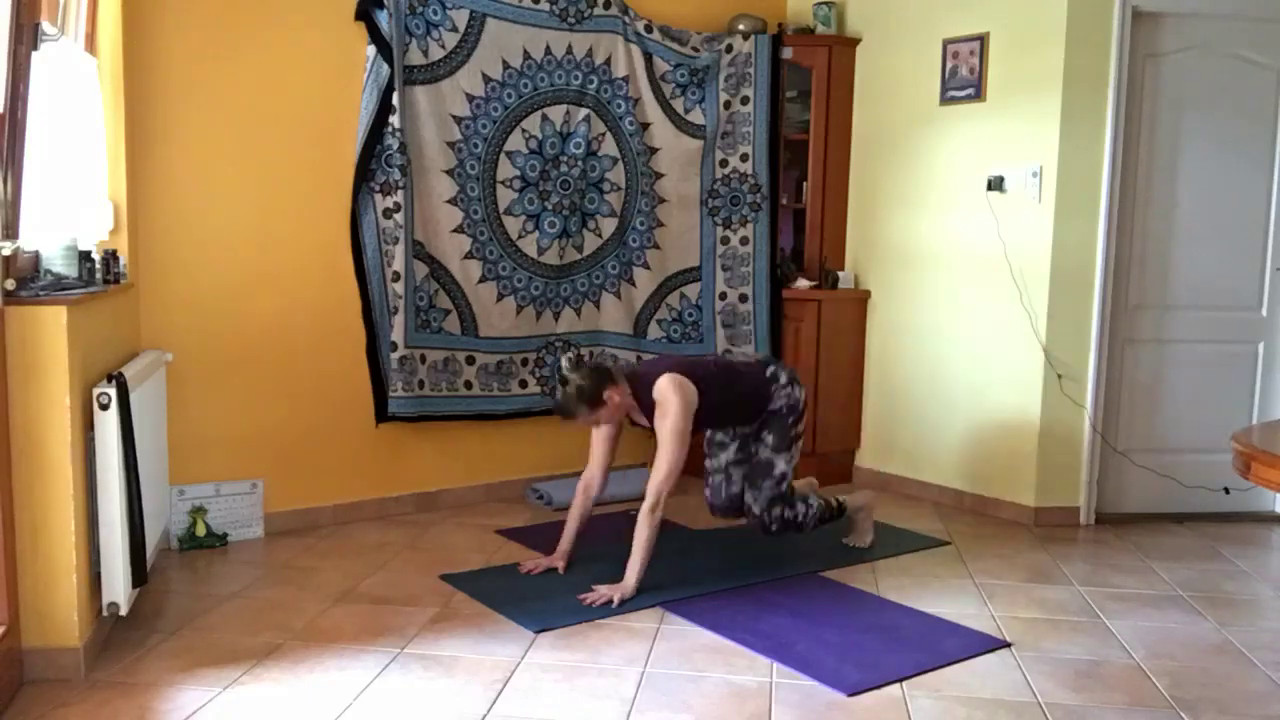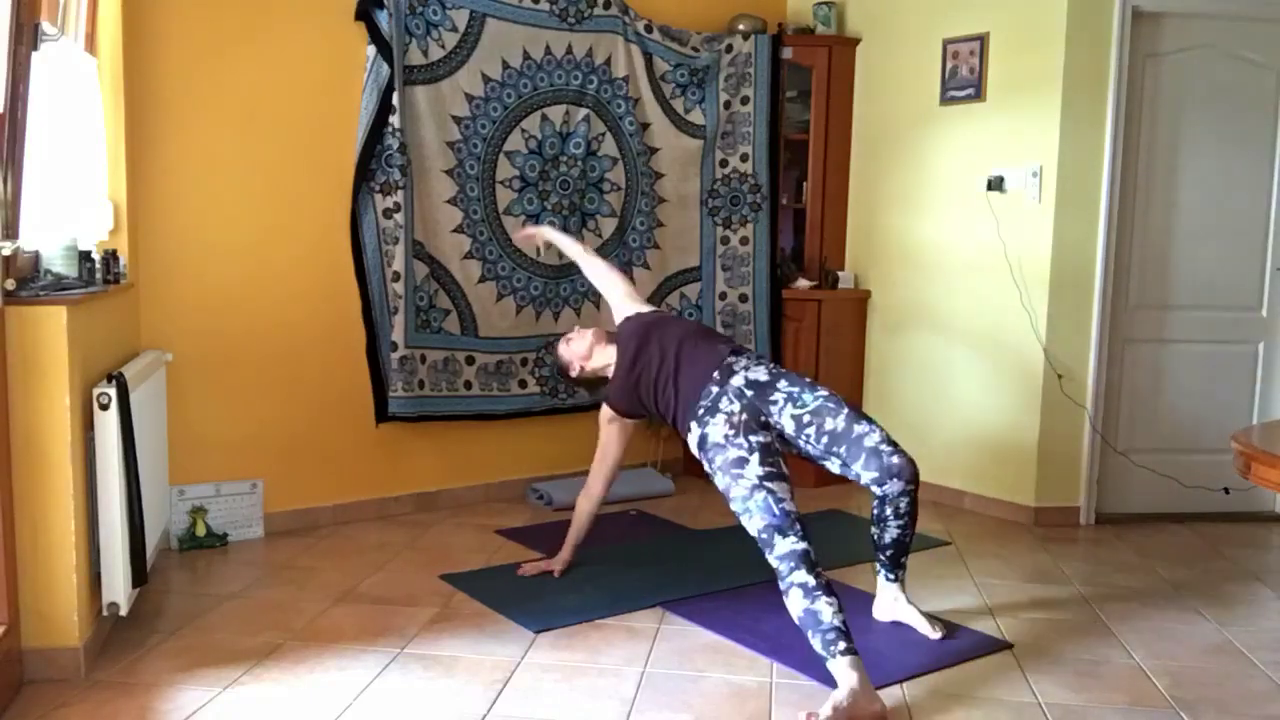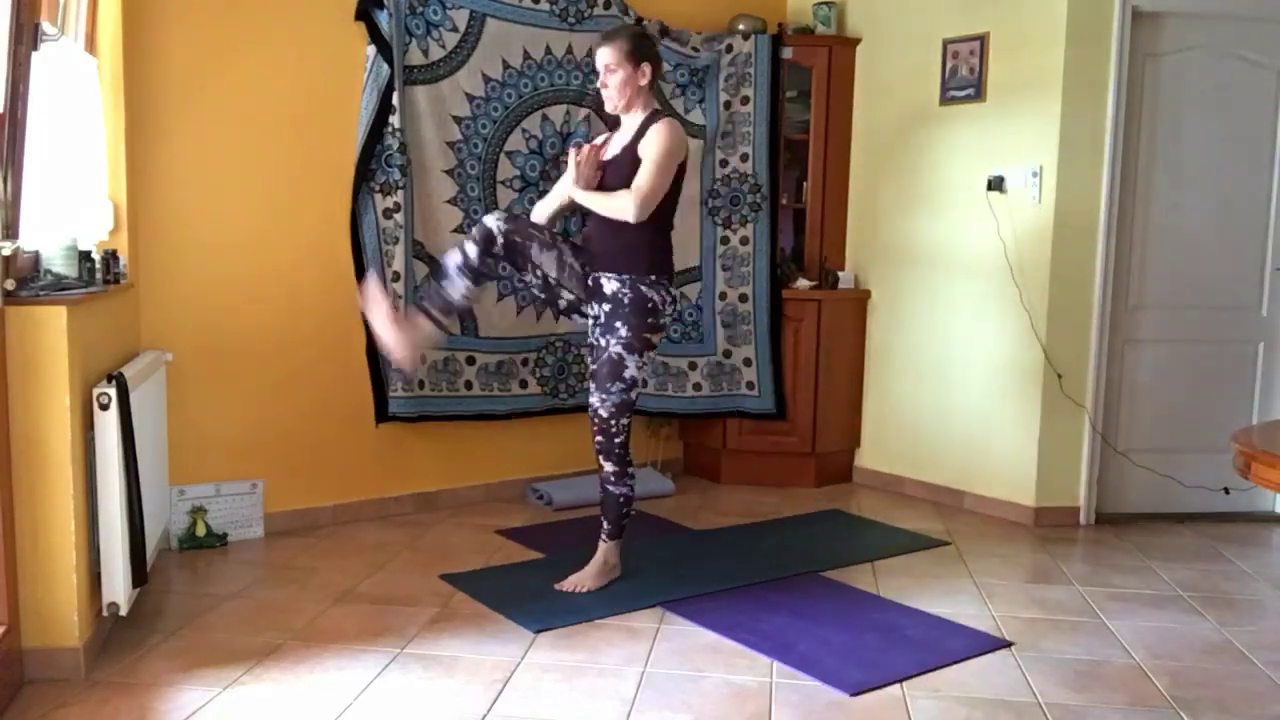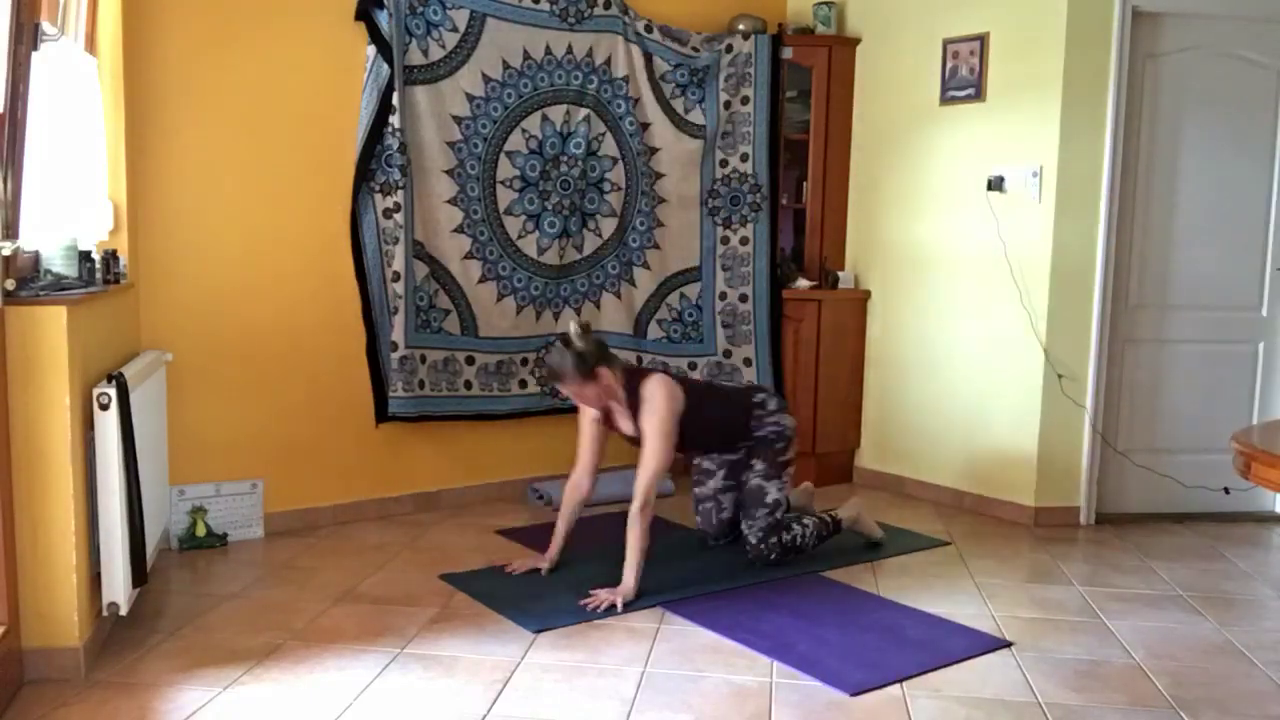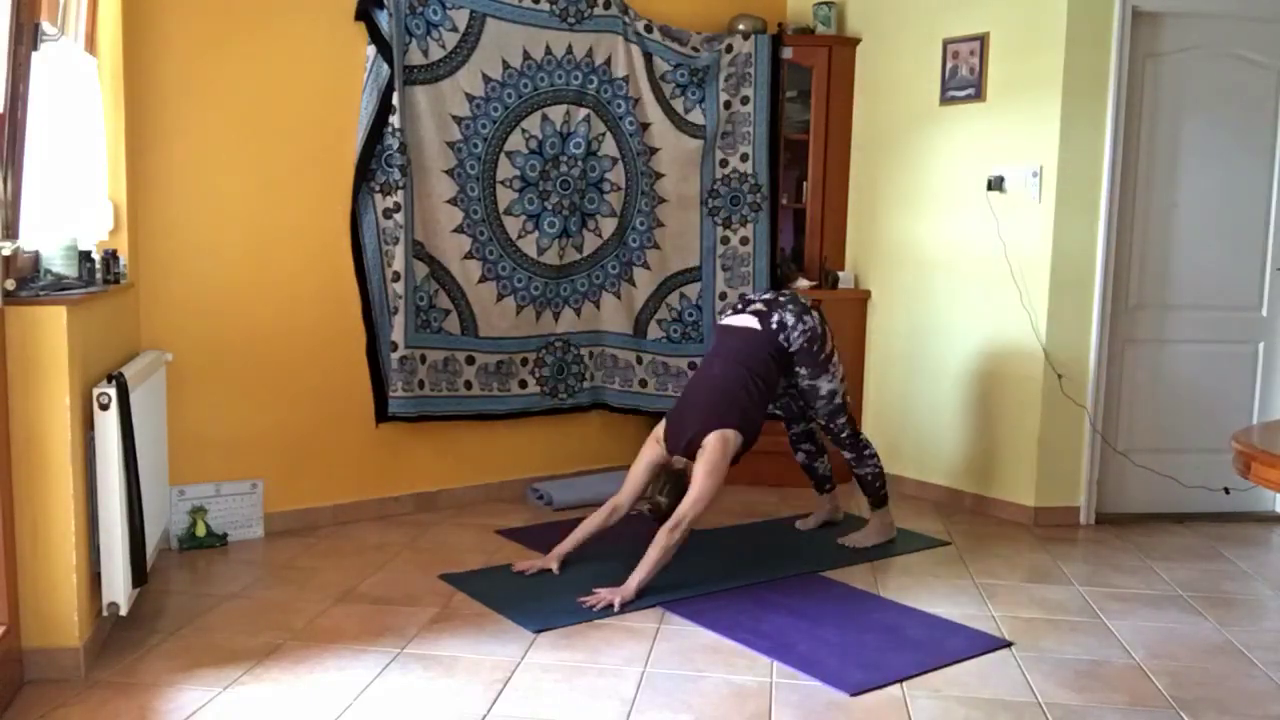
dt=1s
person 1, frame 1
left shoulder: (668, 394)
right shoulder: (610, 401)
left elbow: (655, 500)
right elbow: (591, 480)
left wrist: (628, 583)
right wrist: (562, 551)
left hip: (775, 393)
right hip: (732, 409)
left knee: (768, 511)
right knee: (723, 500)
left ankle: (851, 506)
right ankle: (800, 491)
person 1, frame 2
left shoulder: (632, 322)
right shoulder: (617, 406)
right elbow: (597, 484)
right wrist: (563, 555)
right knee: (784, 547)
left ankle: (890, 590)
person 1, frame 3
left shoulder: (665, 134)
right shoulder: (605, 137)
left elbow: (637, 208)
right elbow: (540, 218)
left wrist: (581, 189)
right wrist: (571, 179)
left hip: (636, 295)
right hip: (594, 280)
left knee: (609, 424)
right knee: (495, 233)
left ankle: (608, 556)
right ankle: (418, 329)
person 1, frame 4
left shoulder: (655, 395)
right shoulder: (596, 397)
left elbow: (644, 499)
right elbow: (581, 477)
left wrist: (628, 584)
right wrist: (550, 554)
left hip: (762, 423)
left knee: (764, 547)
right knee: (715, 530)
left ankle: (844, 517)
right ankle: (794, 499)
person 1, frame 5
left shoulder: (716, 441)
right shoulder: (663, 439)
left elbow: (677, 525)
right elbow: (616, 505)
left wrist: (629, 587)
right wrist: (557, 552)
left ankle: (881, 517)
right ankle: (827, 498)
